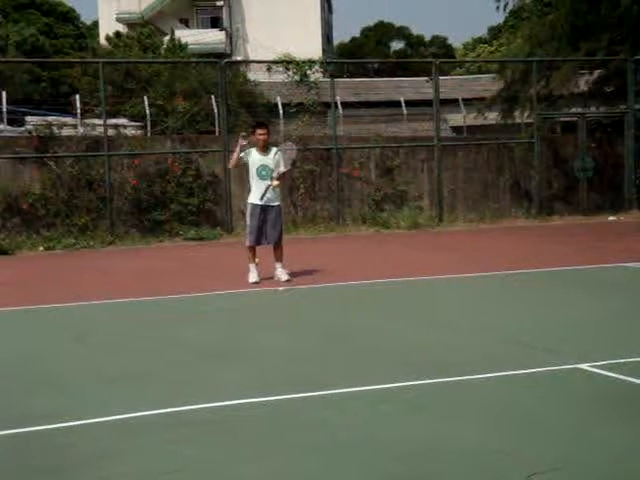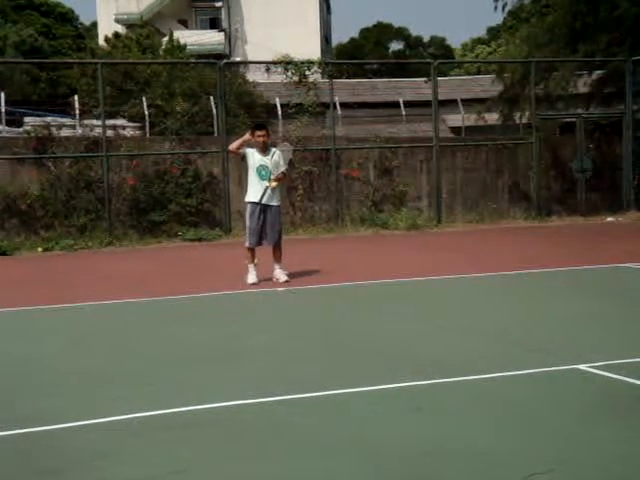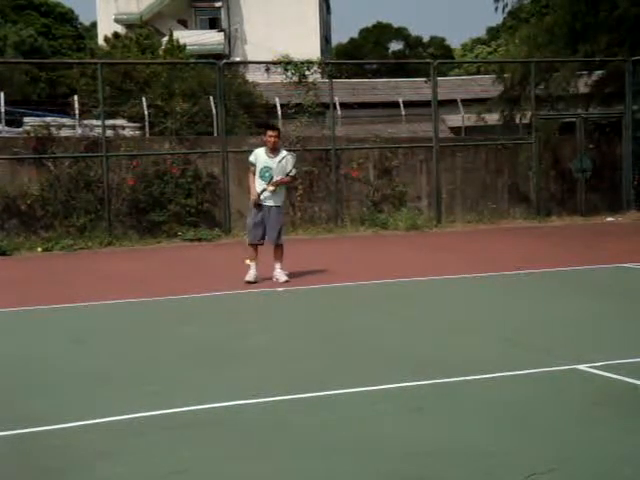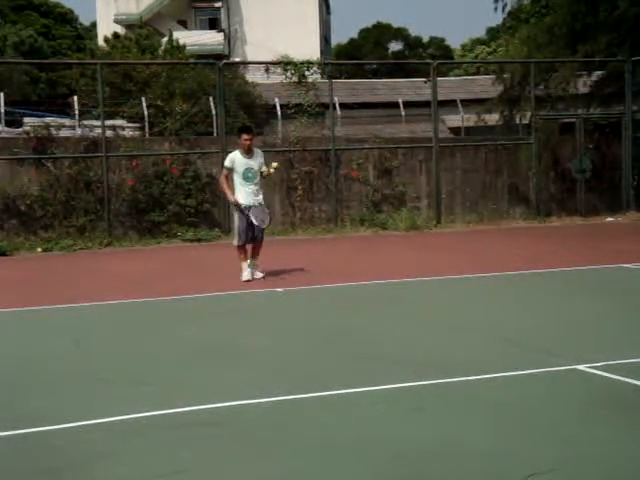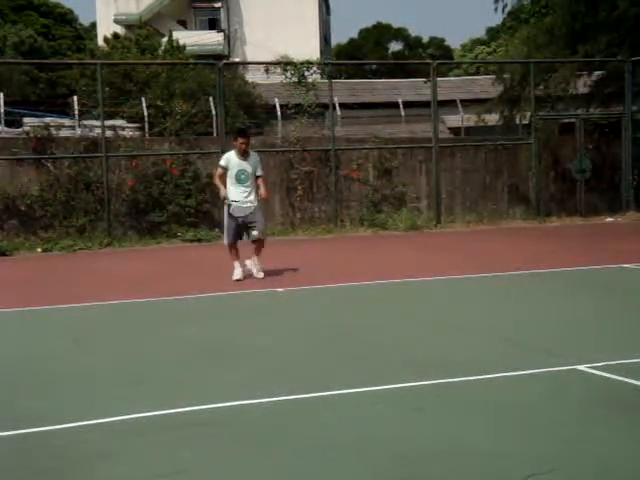
dt=1s
person 1, frame 1
left shoulder: (276, 153)
right shoulder: (248, 153)
right elbow: (231, 166)
left wrist: (279, 177)
right wrist: (239, 147)
left hip: (273, 201)
right hip: (255, 201)
left knee: (277, 237)
right knee: (252, 238)
left ankle: (279, 268)
right ankle: (253, 270)
person 1, frame 2
left shoulder: (276, 153)
right shoulder: (249, 152)
left elbow: (283, 174)
right elbow: (231, 148)
left wrist: (278, 178)
right wrist: (246, 137)
left hip: (273, 201)
right hip: (254, 201)
left knee: (276, 238)
right knee: (251, 238)
left ankle: (278, 270)
right ankle: (251, 271)
person 1, frame 3
left shoulder: (286, 156)
right shoulder: (257, 153)
left elbow: (291, 178)
right elbow: (251, 173)
left wrist: (279, 182)
right wrist: (252, 191)
left hip: (275, 202)
right hip: (258, 201)
left knee: (277, 238)
right knee: (253, 237)
left ankle: (278, 270)
right ankle: (252, 269)
person 1, frame 4
left shoulder: (259, 154)
right shoulder: (233, 157)
left elbow: (263, 173)
right elbow: (223, 178)
left wrist: (267, 173)
right wrist: (229, 195)
left hip: (258, 201)
right hip: (241, 203)
left knee: (259, 237)
right knee: (241, 238)
left ankle: (253, 265)
right ankle: (245, 269)
person 1, frame 5
left shoulder: (255, 157)
right shoulder: (228, 157)
left elbow: (259, 176)
right elbow: (217, 177)
left wrist: (262, 189)
right wrist: (222, 189)
left hip: (251, 203)
right hip: (233, 204)
left knee: (259, 235)
right knee: (231, 239)
left ankle: (254, 262)
right ankle: (237, 267)
